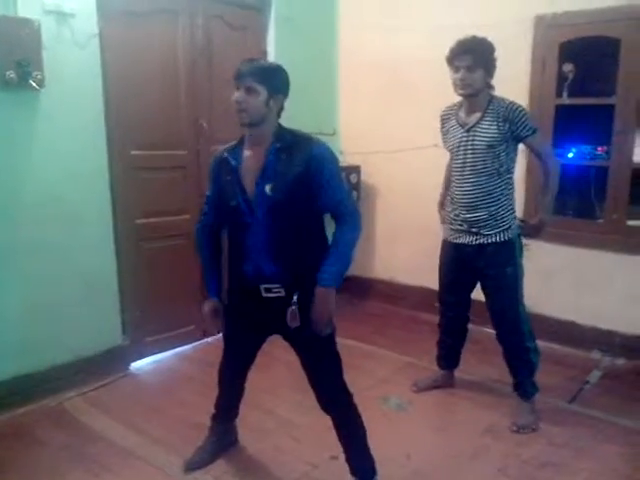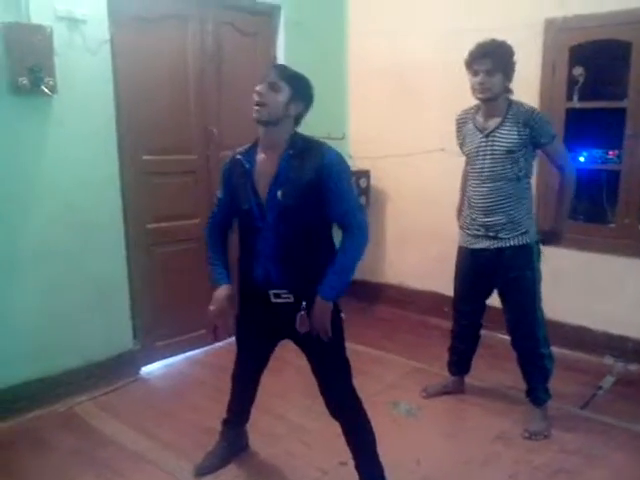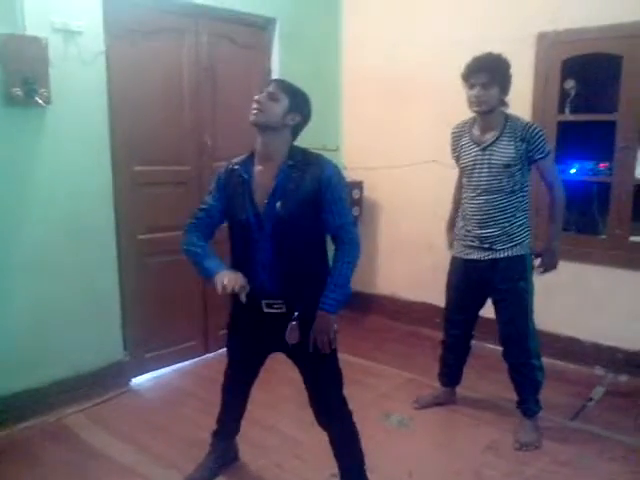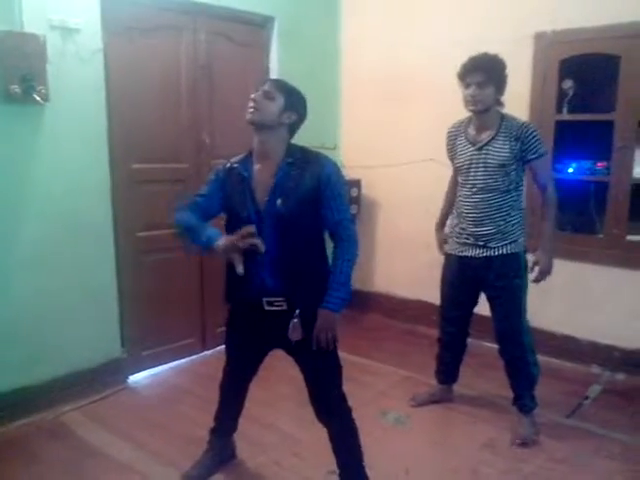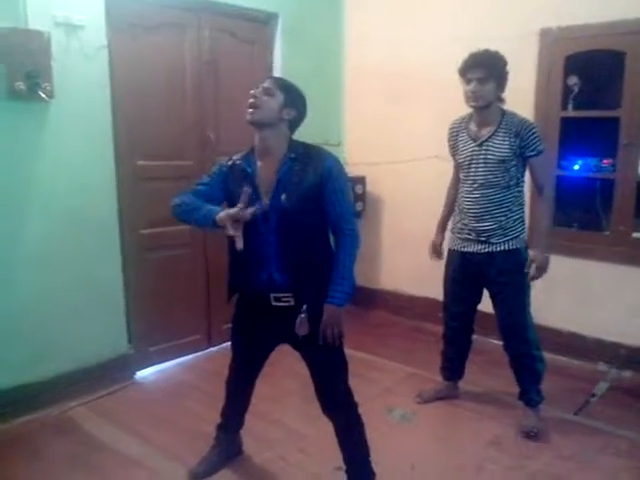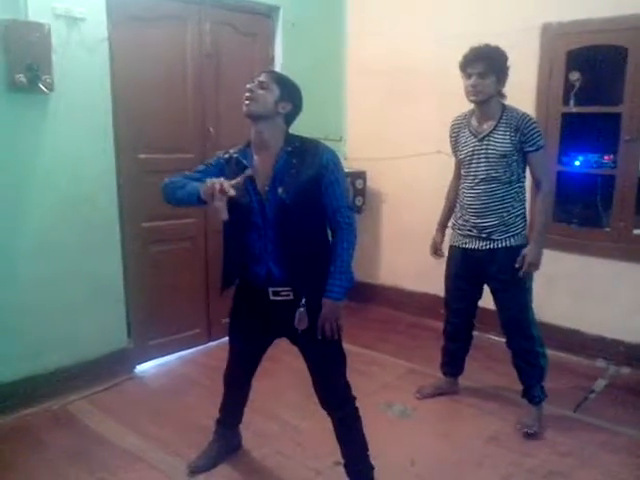
dt=0.2s
person 1, frame 1
left shoulder: (311, 154)
right shoulder: (225, 162)
left elbow: (349, 220)
right elbow: (208, 228)
left wrist: (326, 284)
right wrist: (212, 290)
left hip: (301, 295)
right hip: (245, 295)
left knee: (331, 390)
right knee: (231, 369)
right ankle: (222, 431)
person 1, frame 2
left shoulder: (323, 161)
right shoulder: (237, 165)
left elbow: (356, 231)
right elbow: (217, 228)
left wrist: (327, 295)
right wrist: (220, 282)
left hip: (310, 301)
right hip: (256, 299)
left knee: (340, 395)
right knee: (244, 374)
right ankle: (233, 436)
person 1, frame 3
left shoulder: (320, 174)
right shoulder: (232, 176)
left elbow: (347, 243)
right elbow: (194, 231)
left wrist: (328, 308)
right wrist: (218, 270)
left hip: (303, 312)
right hip: (249, 310)
left knee: (330, 407)
right knee: (234, 385)
right ankle: (223, 447)
person 1, frame 4
left shoulder: (319, 171)
right shoulder: (231, 174)
left elbow: (346, 240)
right elbow: (183, 216)
left wrist: (331, 306)
right wrist: (217, 239)
left hip: (304, 309)
right hip: (248, 307)
left knee: (330, 404)
right knee: (232, 383)
right ankle: (220, 444)
person 1, frame 5
left shoulder: (321, 166)
right shoulder: (234, 170)
left elbow: (347, 235)
right elbow: (181, 204)
left wrist: (335, 301)
right wrist: (219, 214)
left hip: (310, 304)
right hip: (254, 303)
left knee: (336, 399)
right knee: (238, 379)
right ankle: (227, 440)
person 1, frame 6
left shoulder: (318, 159)
right shoulder: (231, 163)
left elbow: (345, 228)
right elbow: (171, 188)
left wrist: (334, 294)
right wrist: (204, 189)
left hip: (308, 298)
right hip: (252, 296)
left knee: (335, 393)
right knee: (236, 374)
right ankle: (226, 436)
person 2, frame 1
left shoulder: (510, 114)
right shoulder: (447, 117)
left elbow: (549, 163)
left wrist: (541, 215)
left hip: (499, 239)
right hip: (455, 237)
left knee: (509, 319)
right knee: (451, 309)
left ankle: (526, 395)
right ankle: (446, 371)
person 2, frame 2
left shoulder: (530, 120)
right shoulder: (463, 122)
left elbow: (566, 170)
left wrist: (558, 223)
left hip: (516, 244)
right hip: (472, 242)
left knee: (525, 325)
right knee: (464, 315)
left ankle: (539, 403)
right ankle: (456, 377)
person 2, frame 3
left shoulder: (526, 134)
right shoulder: (459, 135)
left elbow: (555, 189)
left wrist: (552, 244)
right wrist: (450, 225)
left hip: (510, 256)
right hip: (465, 254)
left knee: (518, 337)
right knee: (455, 326)
left ankle: (529, 414)
right ankle: (447, 388)
person 2, frame 4
left shoulder: (521, 134)
right shoulder: (455, 134)
left elbow: (547, 191)
left wrist: (545, 248)
right wrist: (440, 224)
left hip: (505, 254)
right hip: (460, 251)
left knee: (513, 333)
right knee: (451, 323)
left ankle: (525, 410)
right ankle: (444, 385)
person 2, frame 5
left shoulder: (521, 130)
right shoulder: (456, 131)
left elbow: (544, 189)
left wrist: (541, 246)
right wrist: (440, 228)
left hip: (506, 250)
right hip: (462, 247)
left knee: (516, 329)
right knee: (455, 320)
left ankle: (532, 403)
right ankle: (450, 382)
person 2, frame 6
left shoulder: (522, 125)
right shoulder: (458, 127)
left elbow: (543, 185)
left wrist: (535, 242)
right wrist: (441, 227)
left hip: (507, 246)
right hip: (463, 244)
left knee: (518, 326)
right knee: (456, 317)
left ankle: (534, 400)
right ankle: (450, 378)
